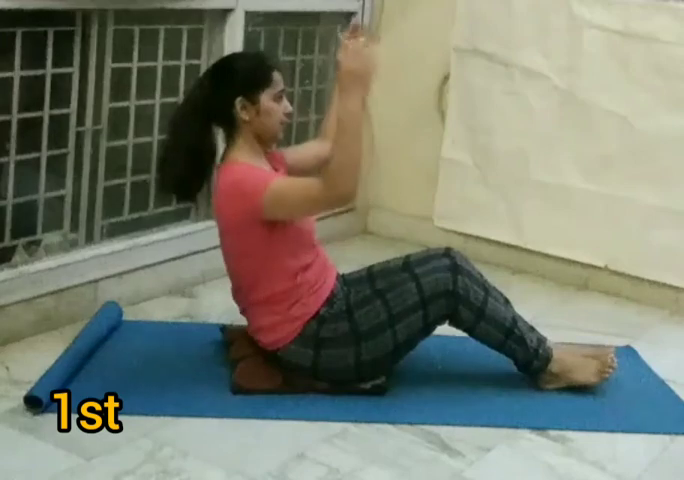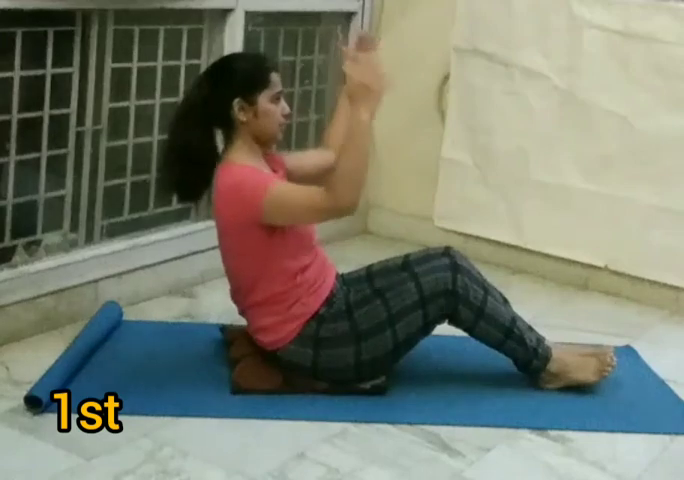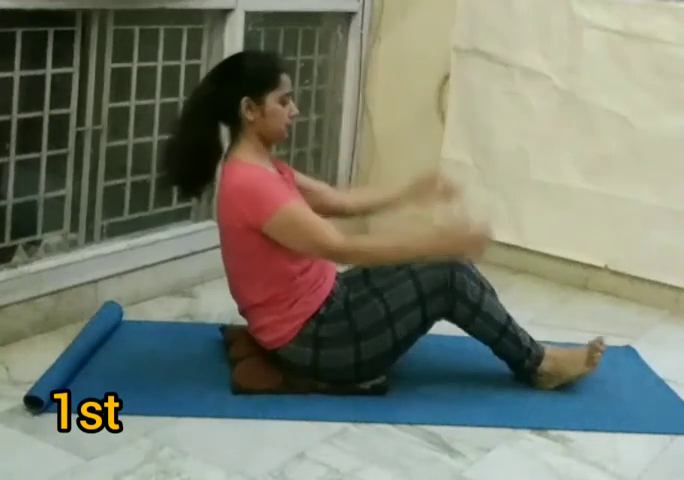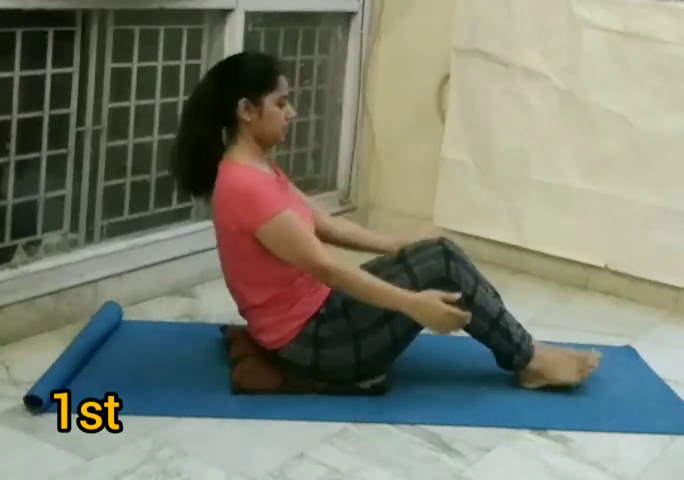
dt=0.4s
person 1, frame 1
left shoulder: (259, 162)
right shoulder: (243, 183)
left elbow: (325, 147)
right elbow: (338, 190)
left wrist: (346, 79)
right wrist: (354, 96)
left hip: (324, 304)
right hip: (312, 339)
left knee: (445, 261)
right knee: (447, 278)
left ankle: (539, 350)
right ankle: (545, 364)
person 1, frame 2
left shoulder: (256, 163)
right shoulder: (242, 184)
left elbow: (327, 157)
right elbow: (340, 201)
left wrist: (350, 94)
right wrist: (363, 108)
left hip: (322, 304)
right hip: (310, 339)
left knee: (445, 260)
right knee: (448, 277)
left ankle: (536, 349)
right ankle: (545, 363)
person 1, frame 3
left shoulder: (261, 167)
right shoulder: (249, 184)
left elbow: (339, 201)
right elbow: (343, 249)
left wrist: (408, 192)
right wrist: (434, 243)
left hip: (323, 304)
right hip: (311, 339)
left knee: (442, 261)
right knee: (445, 275)
left ankle: (525, 349)
right ankle: (537, 364)
person 1, frame 4
left shoulder: (258, 170)
right shoulder: (245, 187)
left elbow: (325, 225)
right elbow: (323, 267)
left wrist: (400, 248)
right wrist: (413, 304)
left hip: (318, 312)
right hip: (310, 341)
left knee: (438, 252)
right knee: (442, 265)
left ankle: (519, 350)
right ankle: (527, 361)
